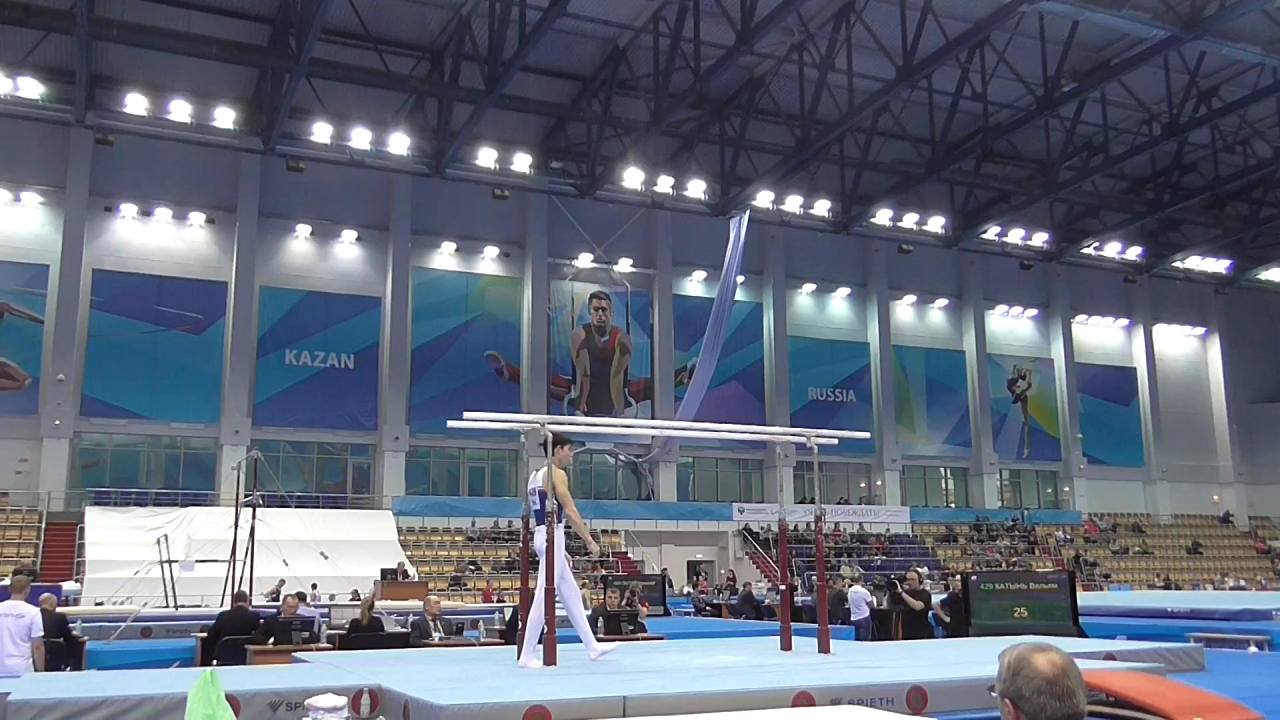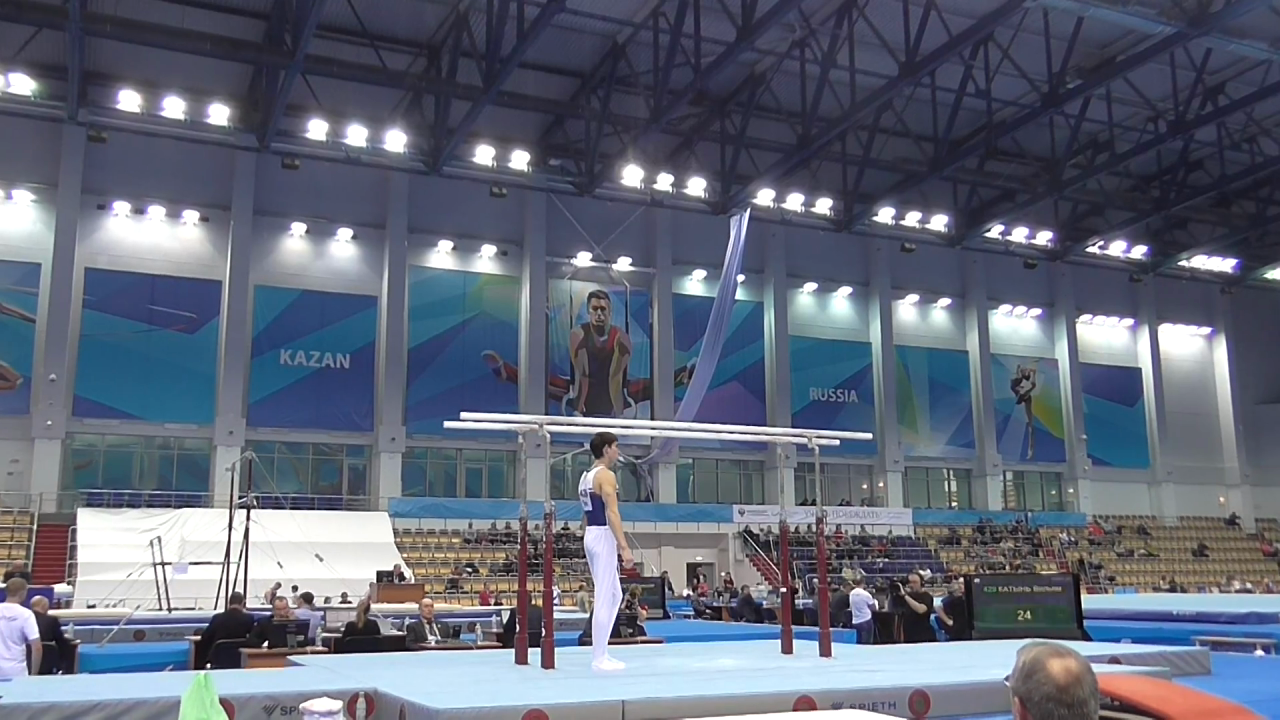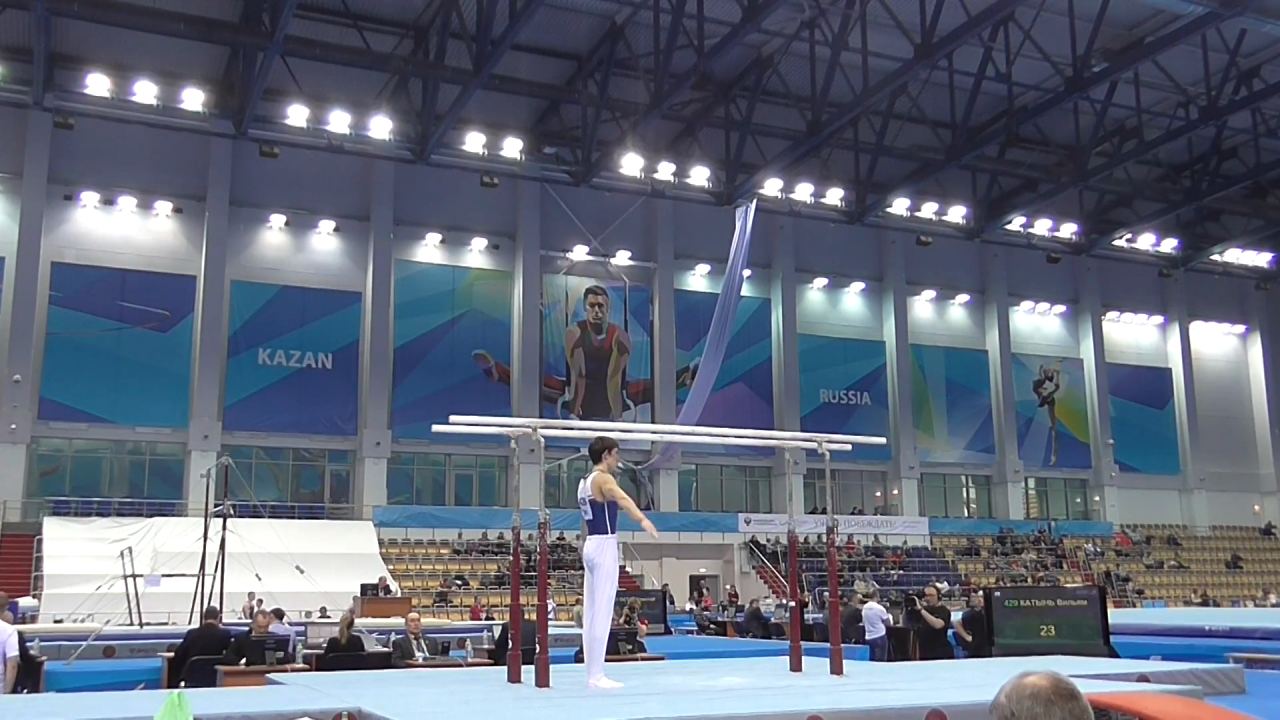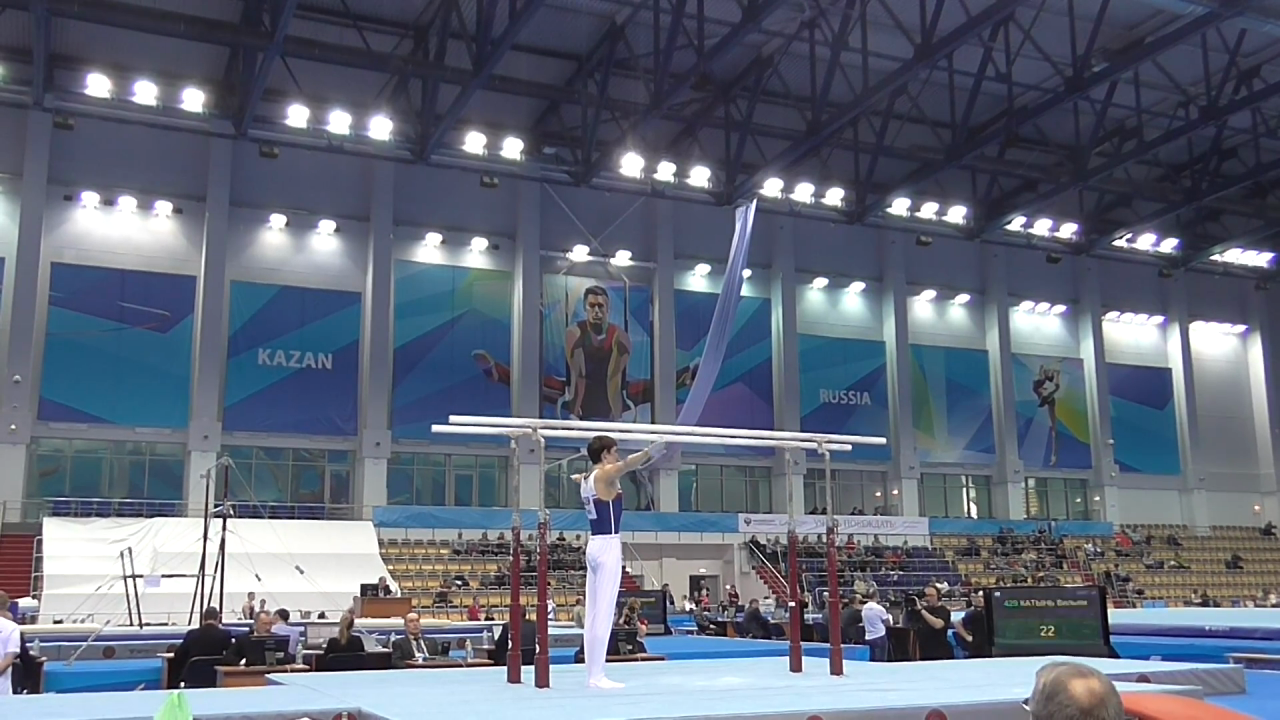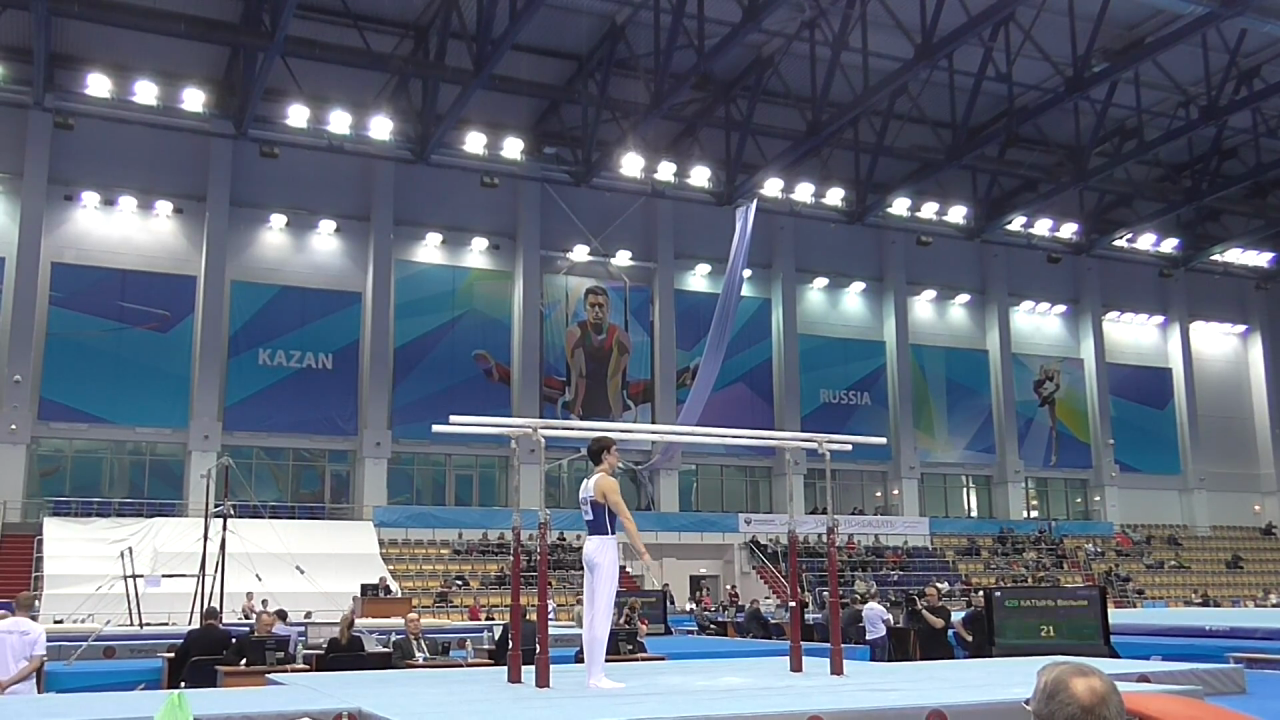
dt=1s
person 1, frame 1
left shoulder: (535, 476)
right shoulder: (557, 474)
right elbow: (570, 511)
right wrist: (589, 540)
left hip: (542, 534)
right hip: (552, 536)
left knee: (571, 596)
right knee: (544, 598)
left ankle: (592, 647)
right ankle: (527, 654)
person 1, frame 2
left shoulder: (585, 476)
right shoulder: (606, 475)
right elbow: (612, 513)
right wrist: (624, 547)
left hip: (590, 536)
right hip: (603, 537)
left knee: (613, 596)
right knee: (604, 600)
left ankle: (601, 651)
right ankle: (599, 658)
person 1, frame 3
left shoulder: (586, 482)
right shoulder: (602, 478)
right elbow: (622, 499)
right wrist: (642, 519)
left hip: (590, 545)
right hip: (604, 545)
left knee: (593, 612)
right knee: (603, 612)
left ankle: (592, 672)
right ankle: (596, 675)
person 1, frame 4
left shoulder: (589, 479)
right shoulder: (604, 474)
right elbow: (627, 464)
right wrist: (647, 453)
left hip: (594, 545)
right hip: (608, 546)
left knee: (594, 613)
right knee: (604, 613)
left ankle: (593, 673)
right ankle: (597, 676)
person 1, frame 5
left shoulder: (587, 483)
right shoulder: (606, 482)
right elbow: (625, 518)
right wrist: (643, 552)
left hip: (591, 546)
right hip: (605, 547)
left knee: (592, 613)
right knee: (602, 615)
left ankle: (593, 673)
right ankle: (597, 676)
